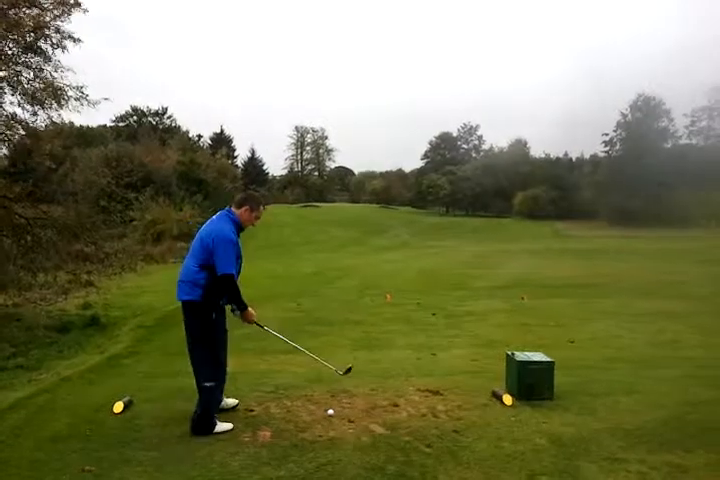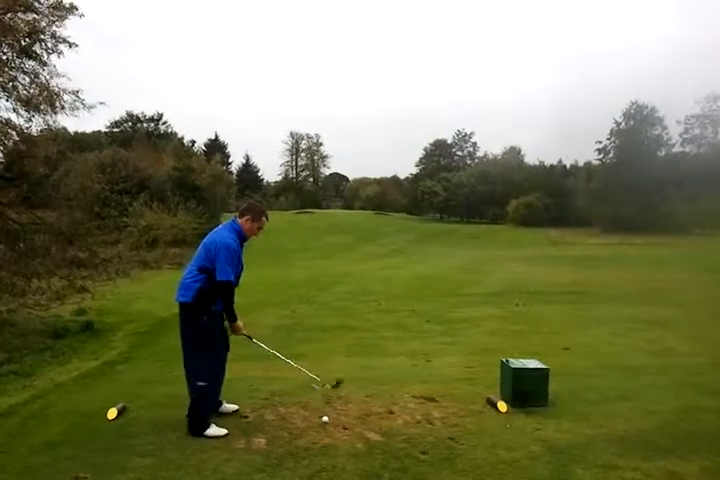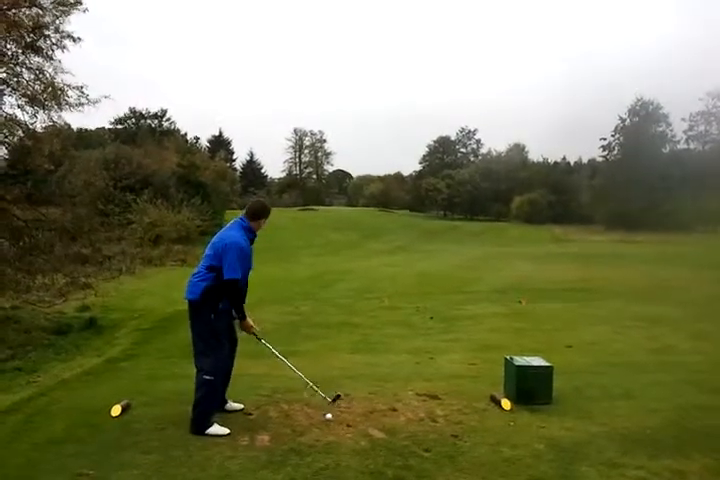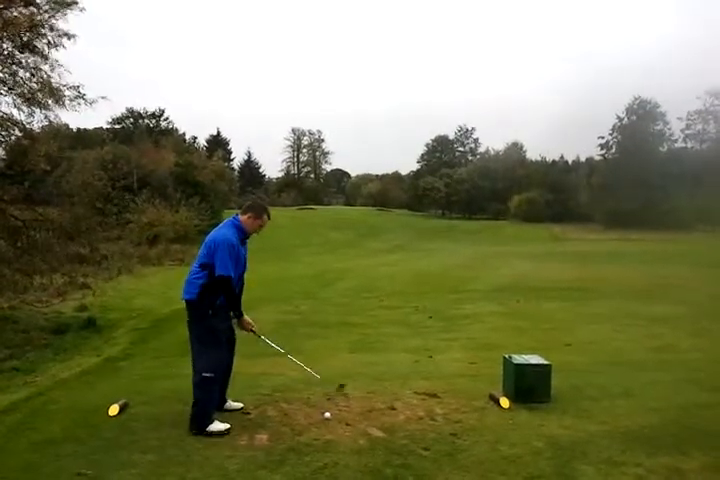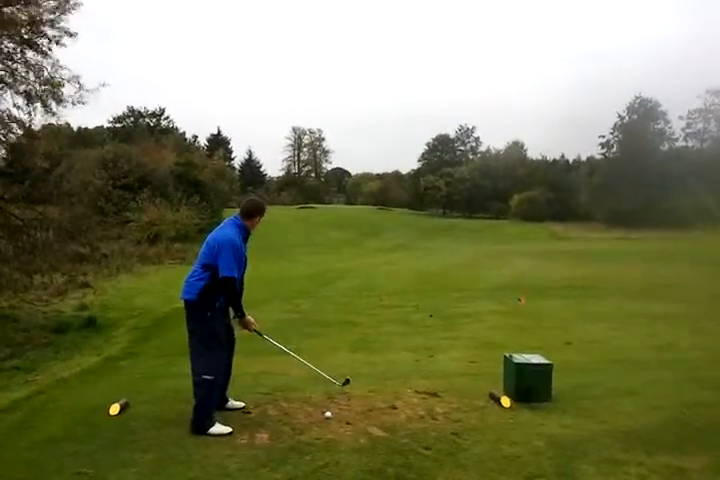
dt=1s
person 1, frame 1
left shoulder: (219, 222)
right shoulder: (225, 234)
right elbow: (226, 279)
left wrist: (234, 303)
right wrist: (243, 308)
left hip: (198, 296)
right hip: (203, 300)
left knee: (209, 354)
right knee: (211, 358)
left ankle: (212, 400)
right ankle: (204, 421)
person 1, frame 2
left shoulder: (230, 235)
right shoulder: (227, 241)
left elbow: (225, 283)
right elbow: (223, 285)
left wrist: (229, 316)
right wrist: (233, 319)
left hip: (206, 303)
right hip: (197, 304)
left knee: (218, 351)
right knee: (203, 360)
left ankle: (212, 402)
right ankle: (198, 422)
person 1, frame 3
left shoulder: (239, 233)
right shoulder: (236, 242)
left elbow: (238, 281)
right elbow: (231, 284)
left wrist: (239, 312)
right wrist: (242, 317)
left hip: (215, 299)
right hip: (205, 301)
left knee: (228, 347)
right knee: (212, 358)
left ankle: (217, 400)
right ankle: (201, 421)
person 1, frame 4
left shoulder: (237, 235)
right shoulder: (226, 239)
left elbow: (235, 278)
right elbow: (224, 281)
left wrist: (237, 311)
right wrist: (239, 315)
left hip: (215, 299)
right hip: (203, 301)
left knee: (225, 348)
right knee: (211, 356)
left ankle: (217, 400)
right ankle: (201, 418)
person 1, frame 5
left shoulder: (234, 230)
right shoulder: (230, 239)
left elbow: (233, 279)
right elbow: (228, 282)
left wrist: (237, 312)
right wrist: (241, 315)
left hip: (212, 299)
right hip: (203, 301)
left knee: (225, 347)
right knee: (209, 357)
left ankle: (218, 398)
right ankle: (202, 421)
